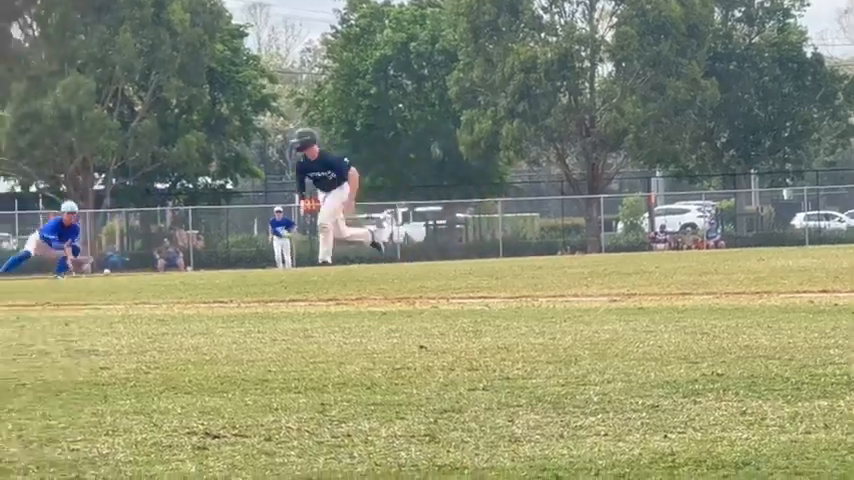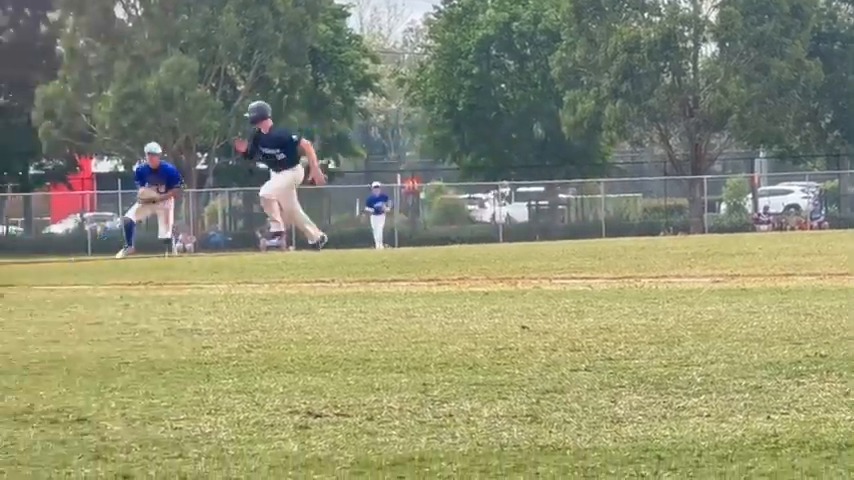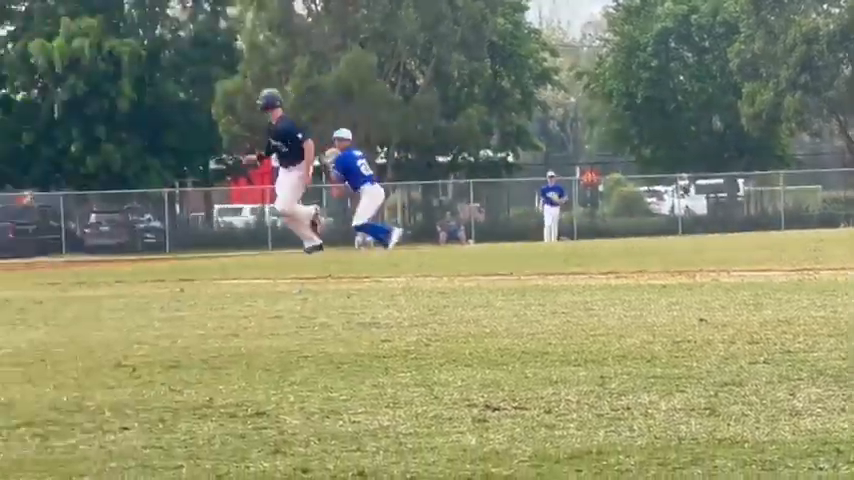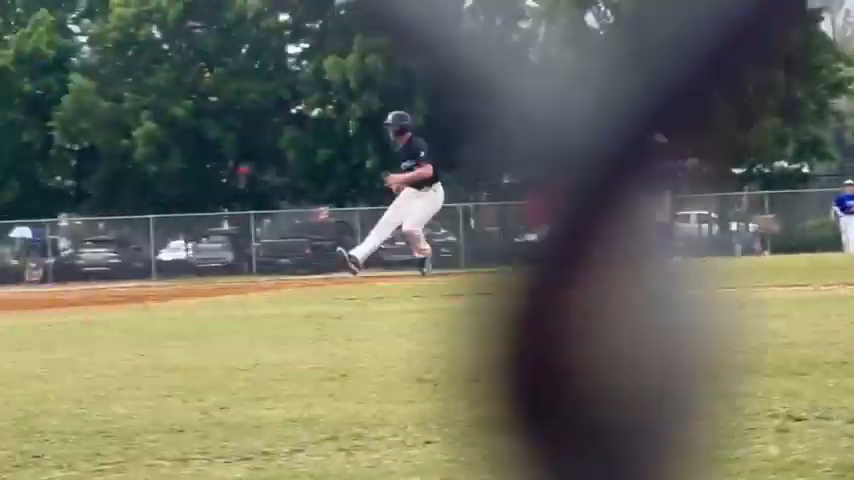
dt=0.4s
person 1, frame 1
left shoulder: (330, 158)
right shoulder: (302, 163)
left elbow: (354, 173)
right elbow: (300, 183)
left wrist: (350, 199)
right wrist: (302, 199)
left hip: (341, 190)
right hip: (325, 194)
left knee: (324, 222)
right knee: (340, 233)
left ankle: (325, 260)
right ankle: (369, 236)
person 1, frame 2
left shoulder: (281, 134)
right shoulder: (257, 135)
left elbow: (306, 144)
right elbow: (250, 156)
left wrist: (315, 169)
right wrist: (243, 150)
left hip: (292, 172)
right hip: (276, 173)
left knee: (265, 194)
right knee: (292, 212)
left ankle: (277, 228)
right ankle: (317, 237)
person 1, frame 3
left shoulder: (287, 126)
right shoulder: (272, 127)
left elbow: (309, 145)
left wrist: (306, 171)
right wrist: (256, 158)
left hip: (298, 170)
right hip: (284, 171)
left knee: (283, 208)
right knee: (288, 211)
left ankle: (311, 213)
right ankle: (313, 242)
person 1, frame 4
left shoulder: (417, 146)
right shoulder: (400, 148)
left elbow: (428, 171)
left wrist: (402, 177)
right wrist: (398, 182)
left hip: (430, 194)
right hip: (411, 191)
left knee: (410, 228)
right knee: (385, 223)
left ankle: (423, 254)
right ankle: (356, 256)
